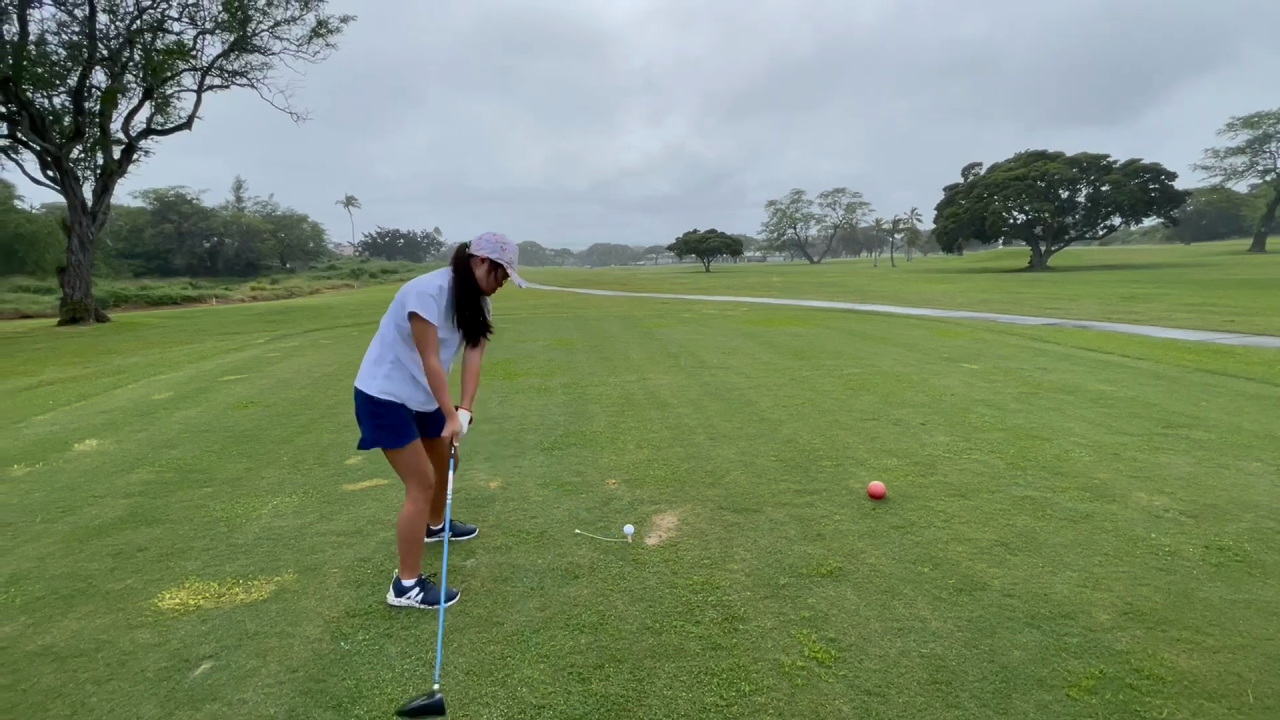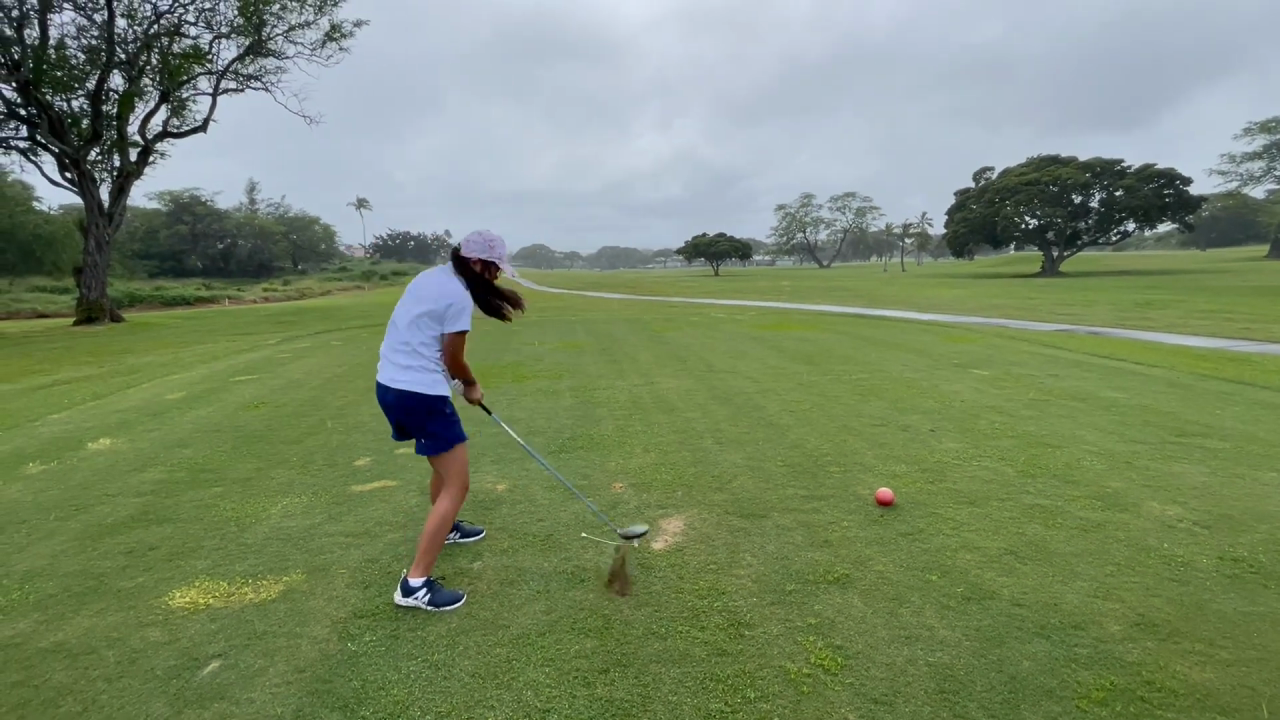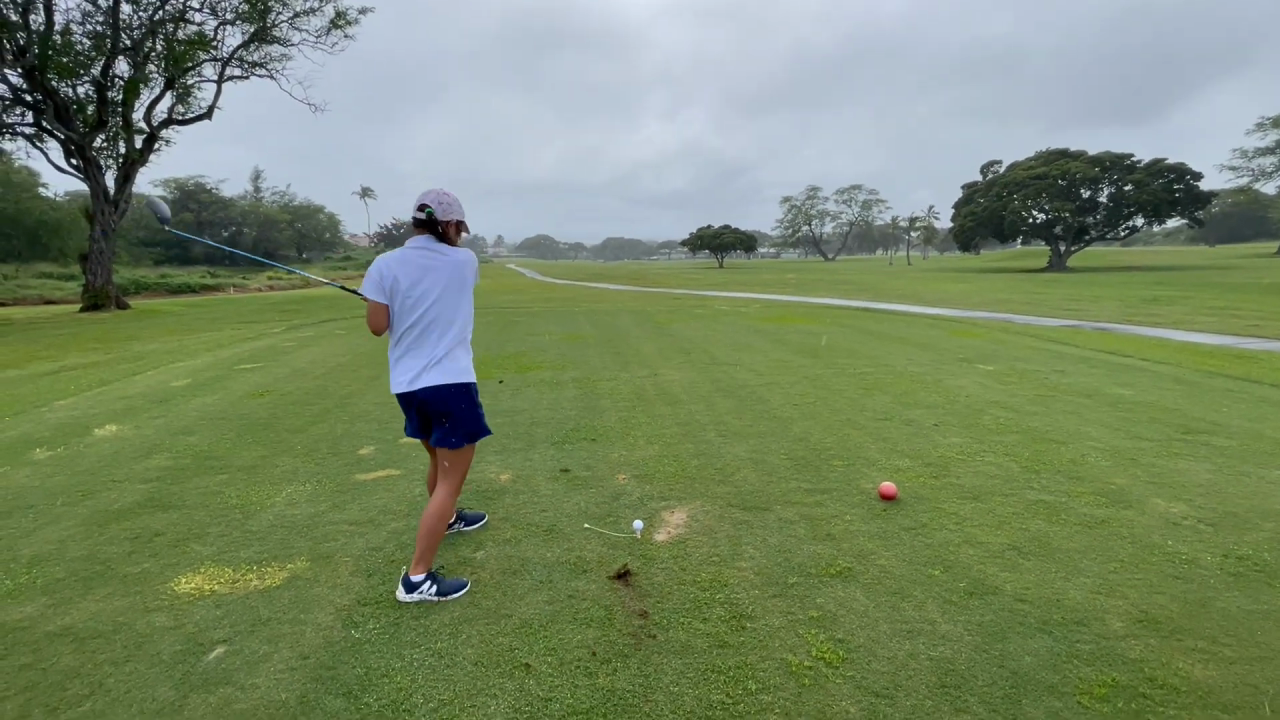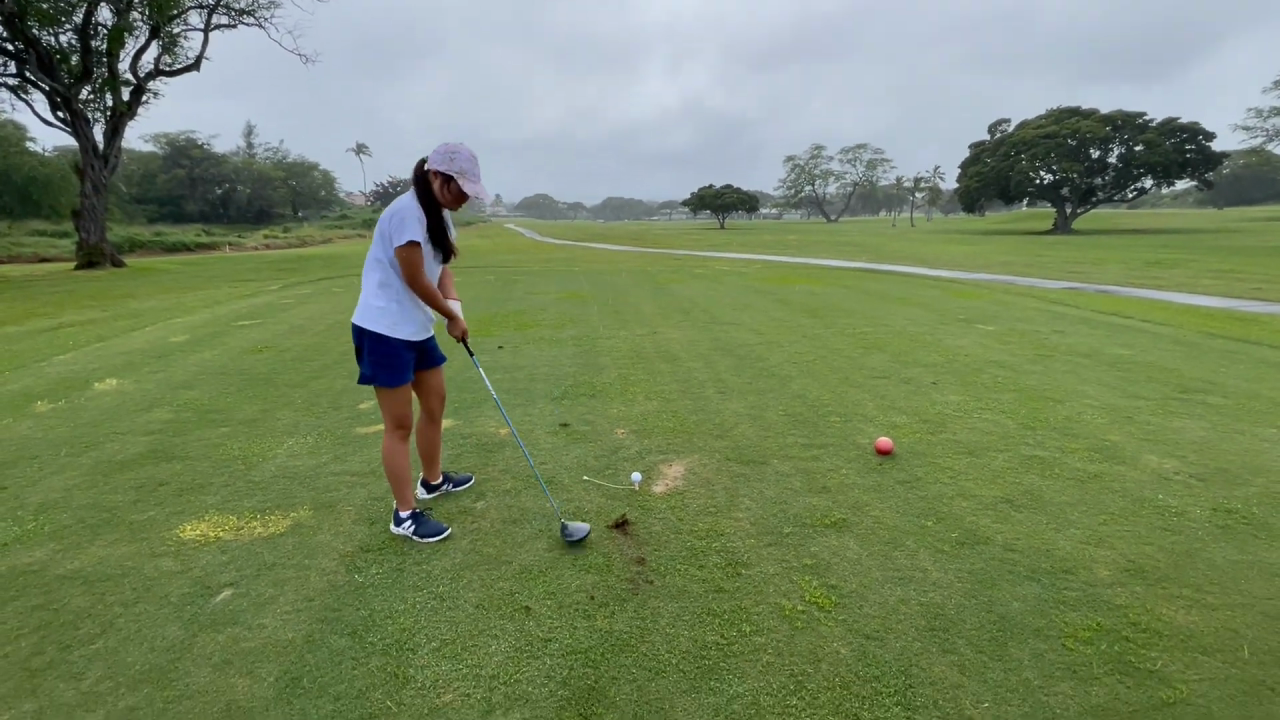
dt=1s
person 1, frame 1
left shoulder: (476, 304)
right shoulder: (428, 290)
left elbow: (474, 356)
right elbow: (430, 358)
left wrist: (465, 410)
right wrist: (448, 418)
left hip: (428, 397)
right hip: (386, 397)
left knee: (444, 464)
right knee: (421, 484)
left ankle: (435, 526)
right ankle: (406, 585)
person 1, frame 2
left shoulder: (429, 277)
right shoulder: (458, 297)
right elbow: (452, 362)
right wrist: (469, 386)
left hip: (392, 386)
right hip: (419, 393)
left knee: (447, 461)
right knee: (456, 485)
left ankle: (445, 528)
right ankle: (415, 583)
person 1, frame 3
left shoulder: (385, 265)
right shoulder: (464, 260)
left elbow: (379, 327)
left hip: (408, 385)
right hip: (453, 383)
left knee: (440, 459)
right knee: (451, 481)
left ankle: (446, 518)
right ankle: (417, 578)
person 1, frame 4
left shoulder: (436, 213)
right shoulder: (407, 213)
left elbow: (441, 267)
right elbow: (414, 279)
left wrist: (453, 305)
right wrist: (452, 318)
left hip: (417, 328)
right hip: (385, 330)
left knee: (435, 403)
right knee: (399, 424)
left ankle: (432, 480)
right ankle: (405, 514)
